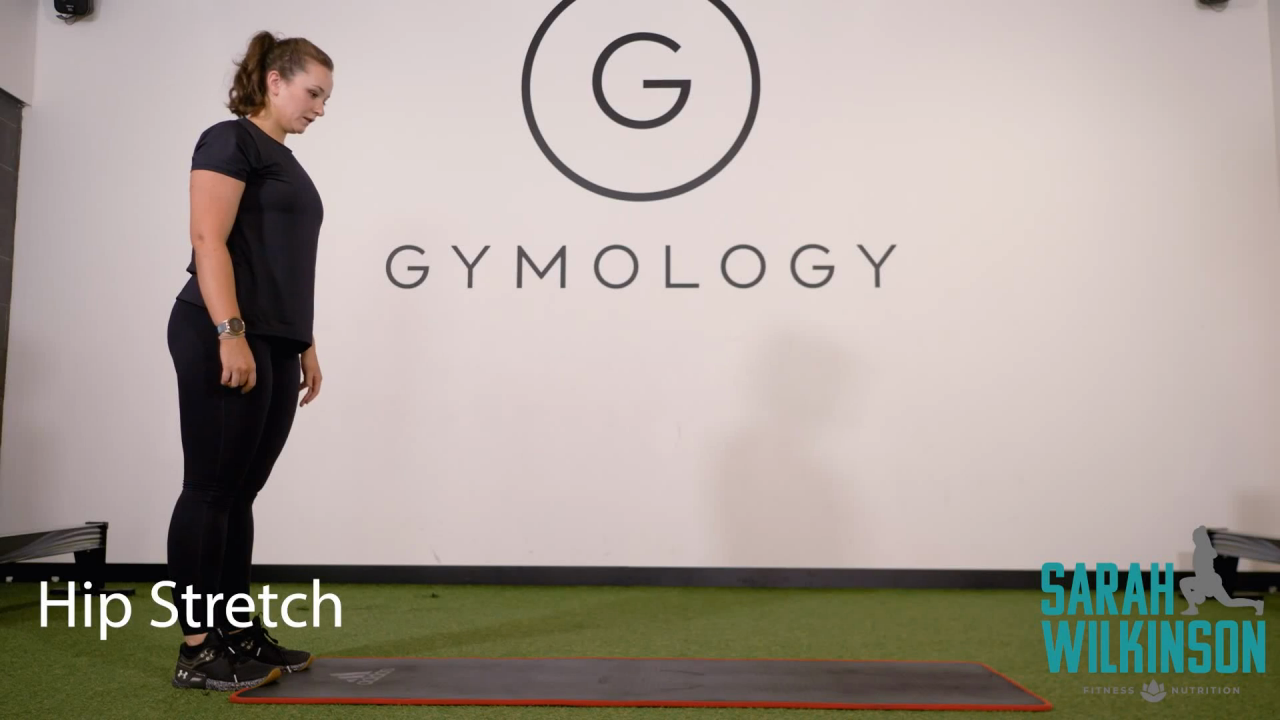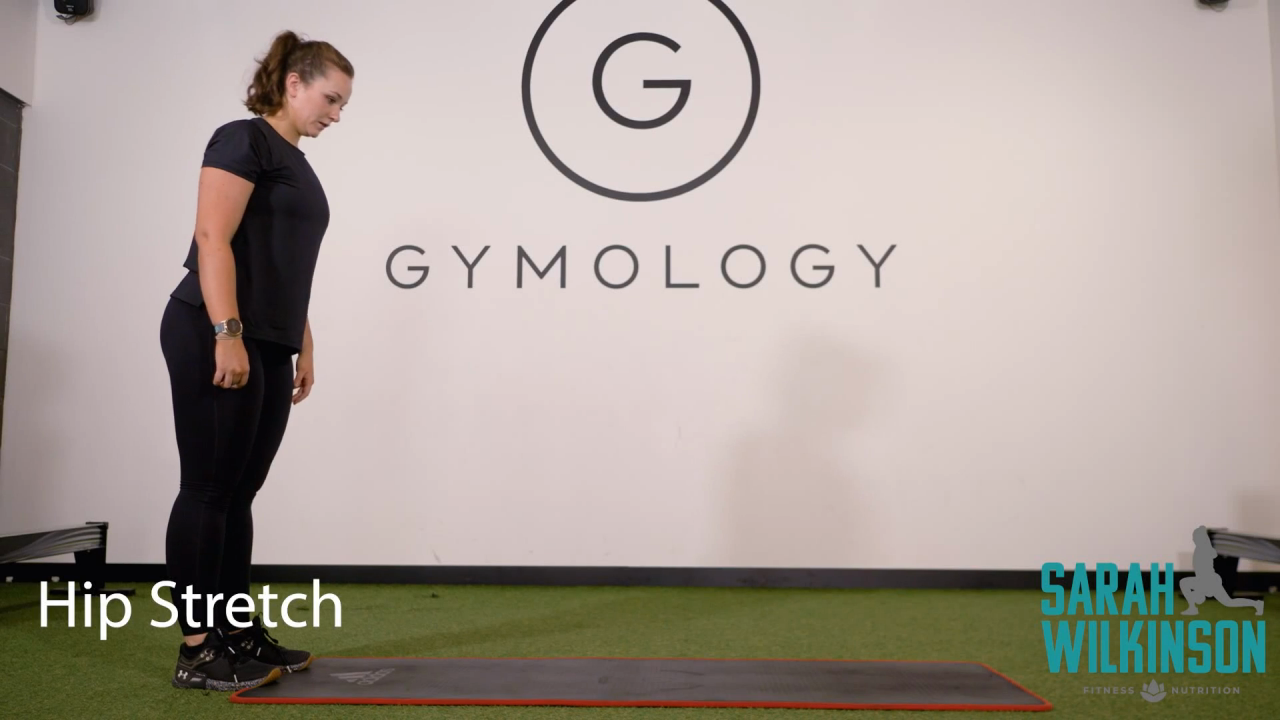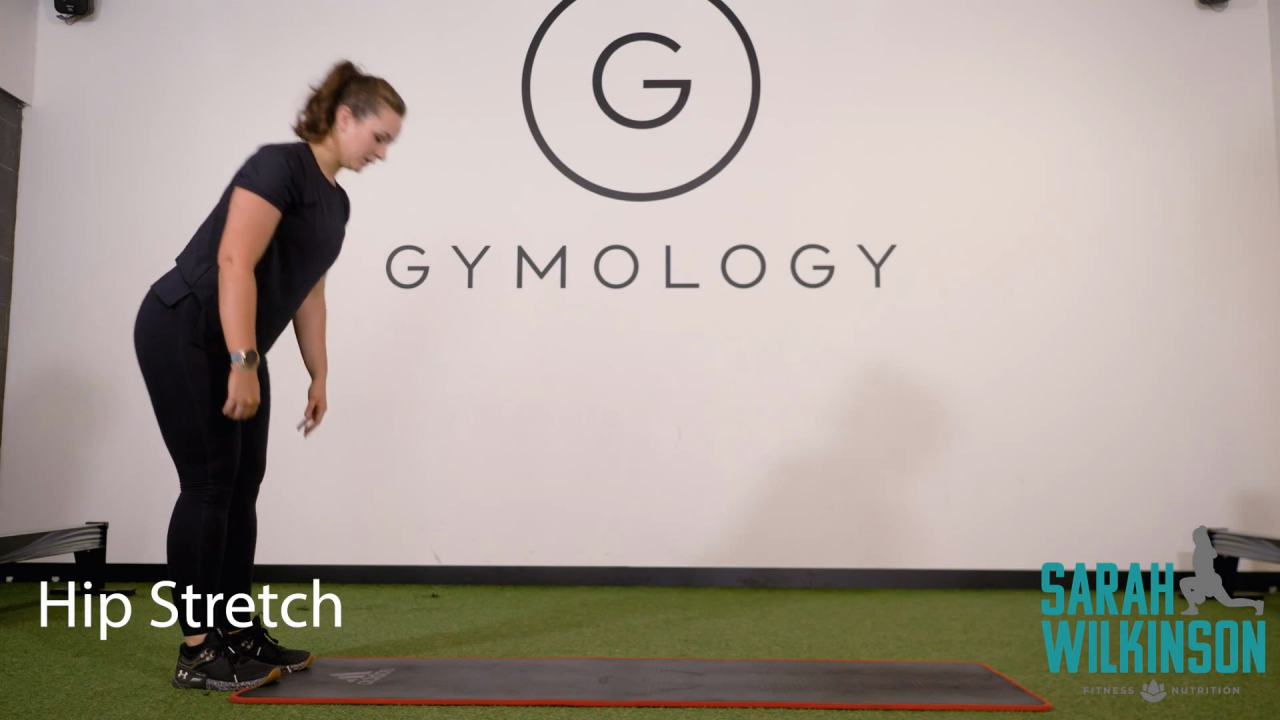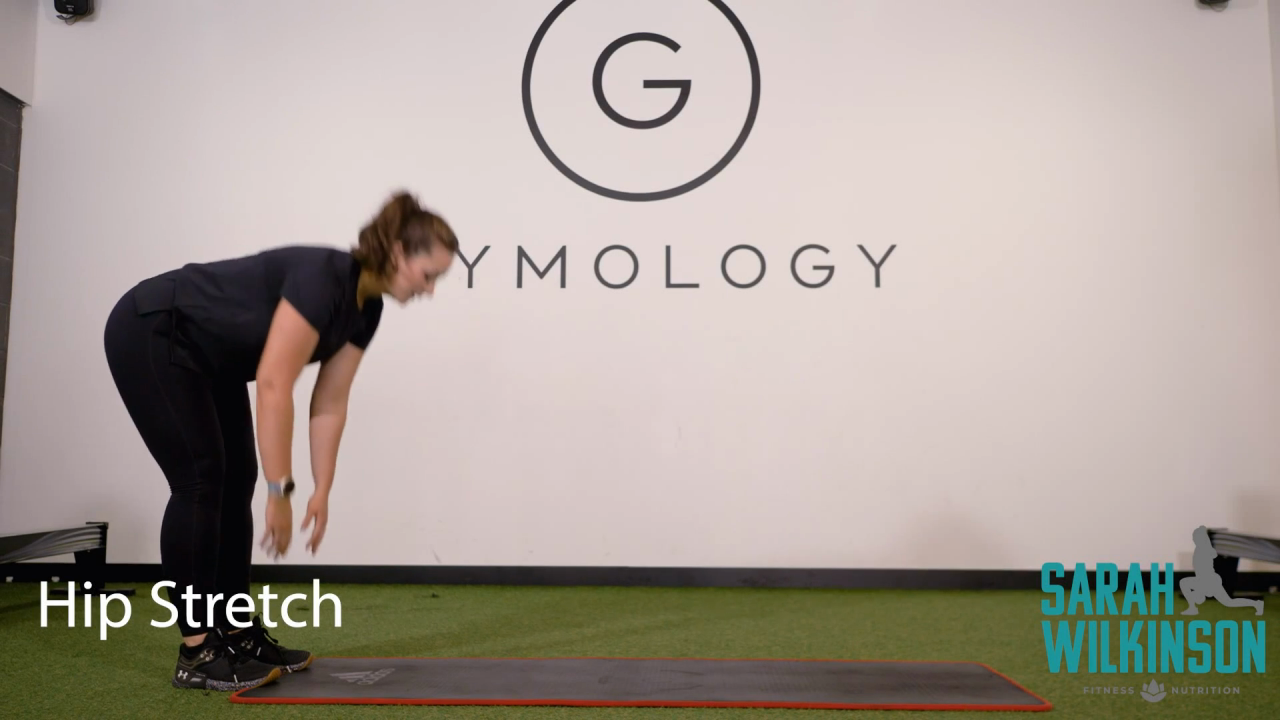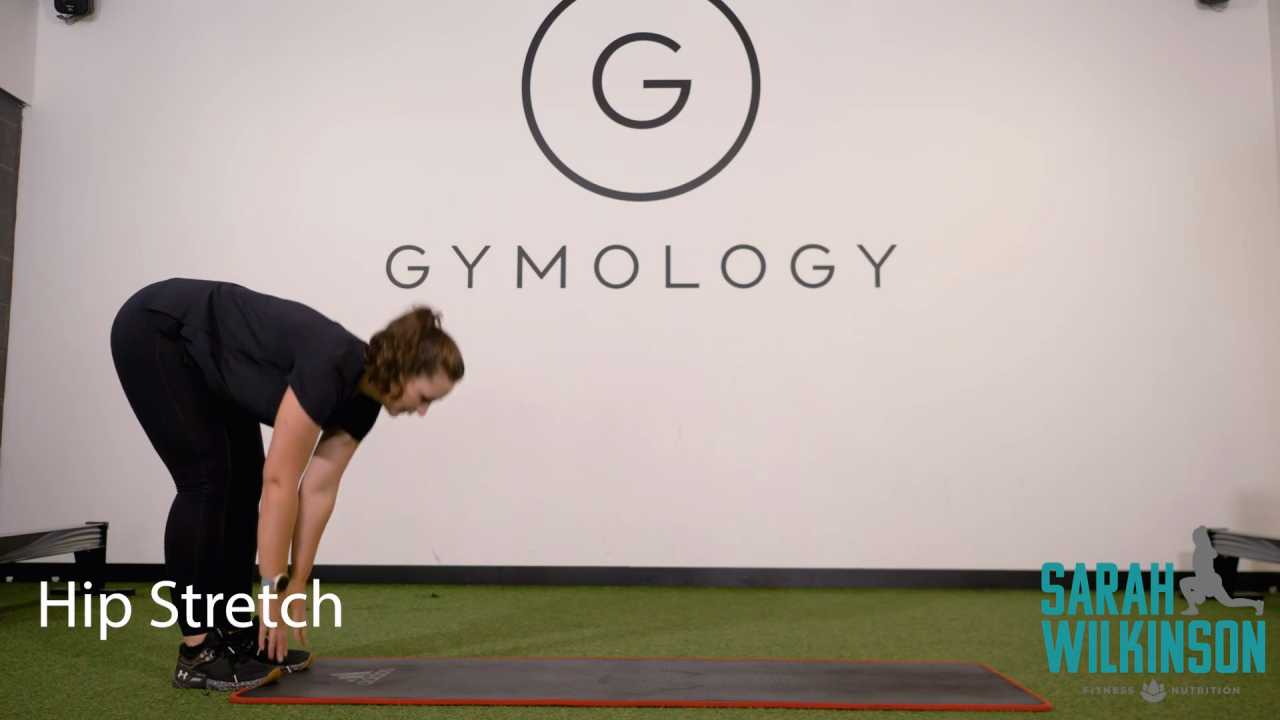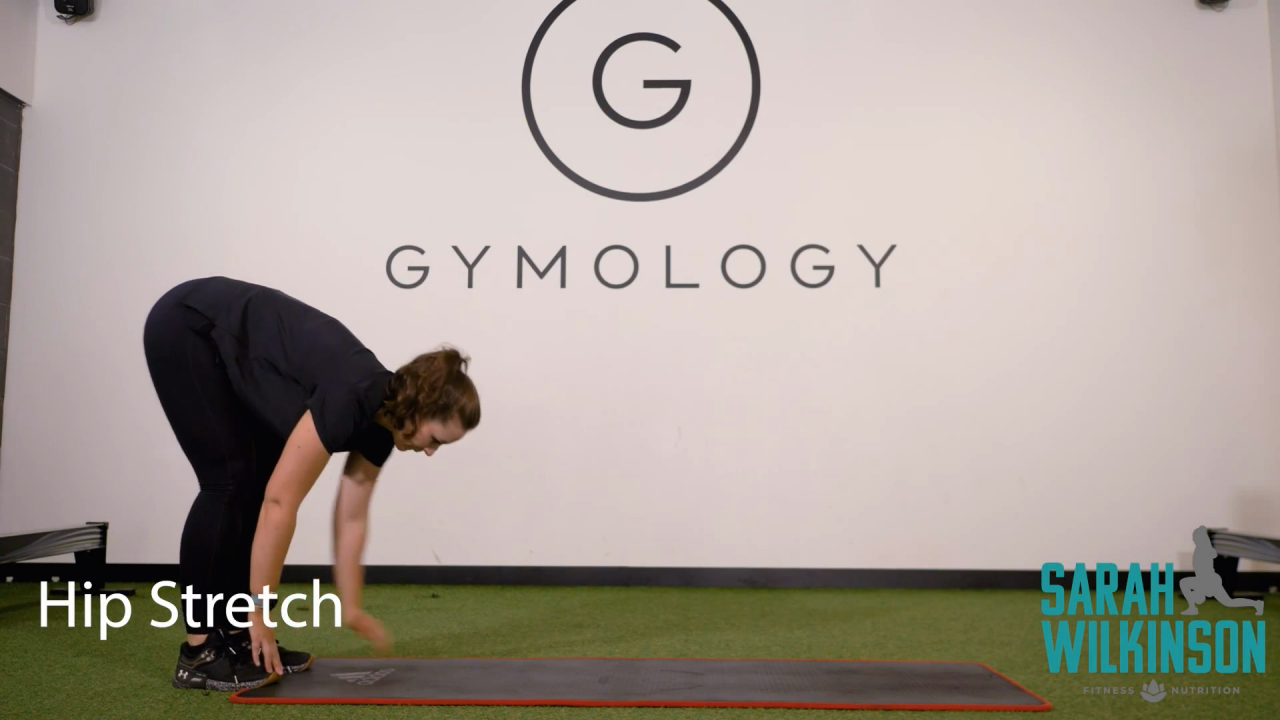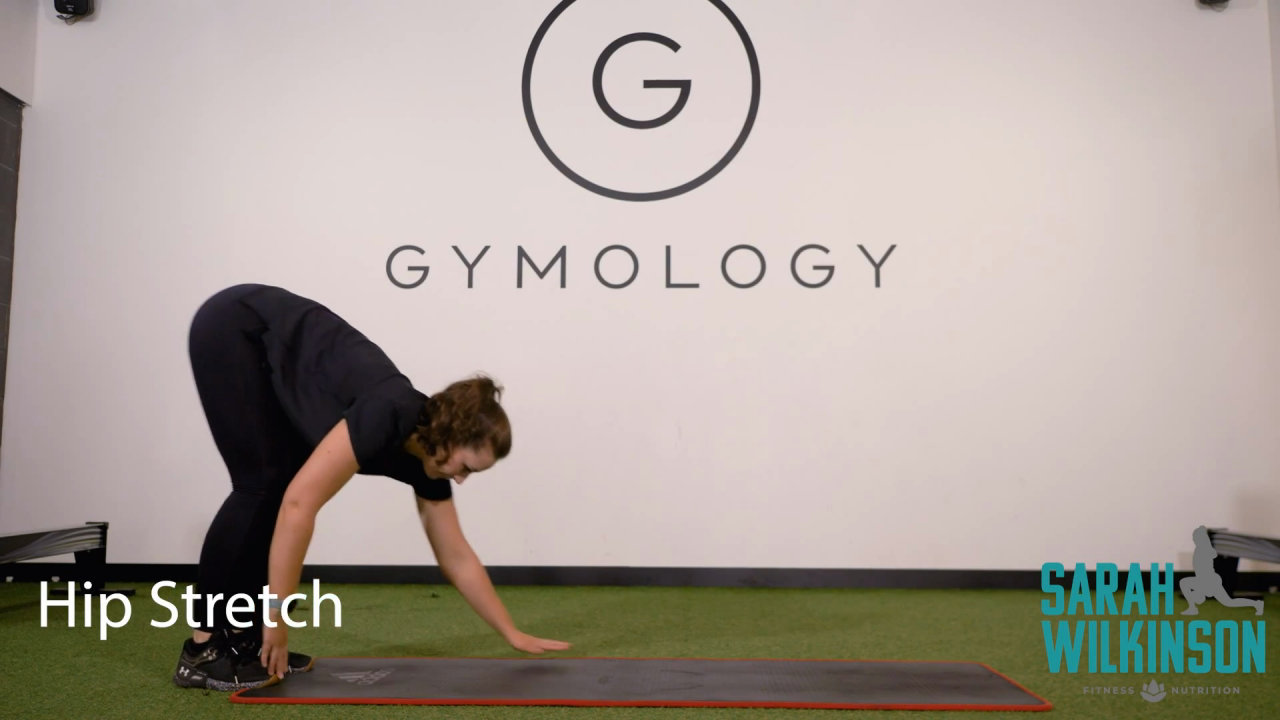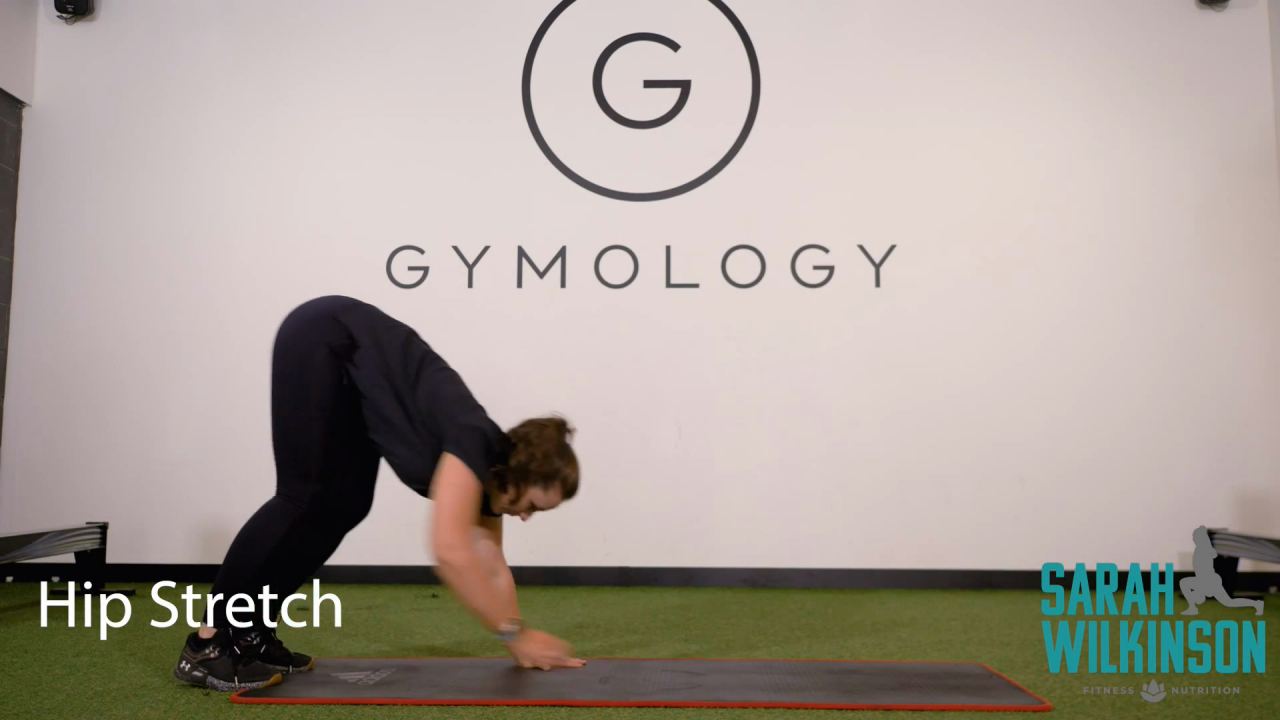
dt=0.3s
person 1, frame 1
left shoulder: (283, 161)
right shoulder: (230, 142)
right elbow: (209, 242)
left wrist: (305, 346)
right wrist: (230, 333)
left hip: (275, 346)
right hip: (227, 341)
left knee: (241, 492)
right knee: (211, 489)
left ankle: (236, 633)
right ankle: (196, 650)
person 1, frame 2
left shoulder: (295, 163)
right shoulder: (243, 140)
right elbow: (212, 240)
left wrist: (302, 347)
right wrist: (227, 332)
left hip: (267, 346)
right hip: (214, 339)
left knee: (238, 492)
right knee: (209, 488)
left ankle: (234, 631)
right ankle: (196, 649)
person 1, frame 3
left shoulder: (334, 197)
right shoulder: (280, 165)
left elbow: (306, 293)
right elbow: (232, 263)
left wrist: (318, 378)
right wrist: (243, 363)
left hip: (228, 343)
right hip: (181, 331)
left knee: (239, 488)
right knee: (208, 483)
left ankle: (235, 633)
right ankle: (196, 649)
person 1, frame 4
left shoulder: (367, 307)
right shoulder: (322, 277)
left elbow: (330, 402)
right elbow: (274, 385)
left wrist: (322, 490)
right wrist: (279, 493)
right hip: (149, 334)
left knee: (237, 481)
right knee: (201, 475)
left ankle: (234, 633)
right ankle: (196, 650)
person 1, frame 5
left shoulder: (365, 398)
right shoulder: (332, 370)
left elbow: (319, 489)
right elbow: (279, 482)
left wrist: (296, 588)
right wrist: (274, 590)
left hip: (202, 355)
right hip: (153, 329)
left knee: (243, 479)
right knee: (207, 478)
left ankle: (236, 633)
right ankle: (197, 650)
person 1, frame 6
left shoulder: (382, 422)
right shoulder: (351, 398)
left elbow: (352, 516)
right elbow: (280, 503)
left wrist: (351, 608)
right wrist: (260, 610)
left hip: (228, 351)
right hip: (186, 326)
left knee: (262, 480)
right knee: (231, 480)
left ankle: (235, 634)
right ankle: (200, 649)
person 1, frame 7
left shoulder: (425, 456)
right shoulder: (387, 418)
left elbow: (456, 555)
right elbow: (297, 504)
left wrist: (513, 635)
right wrist: (279, 612)
left hip: (278, 353)
right hip: (234, 328)
left knee: (283, 490)
right knee: (263, 486)
left ankle: (242, 632)
right ankle: (203, 648)
person 1, frame 8
left shoulder: (490, 473)
right shoulder: (475, 448)
left elbow: (491, 572)
right elbow: (448, 550)
left wrist: (523, 651)
right wrist: (517, 633)
left hip: (348, 363)
right hip: (332, 340)
left knee: (346, 505)
right knee: (306, 496)
left ankle: (249, 633)
right ankle: (207, 642)
